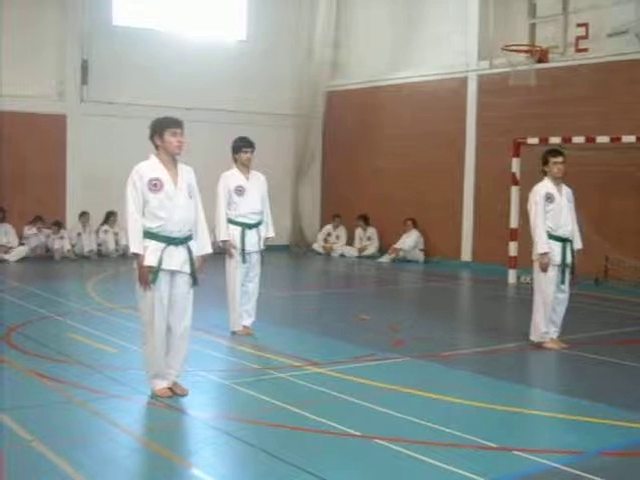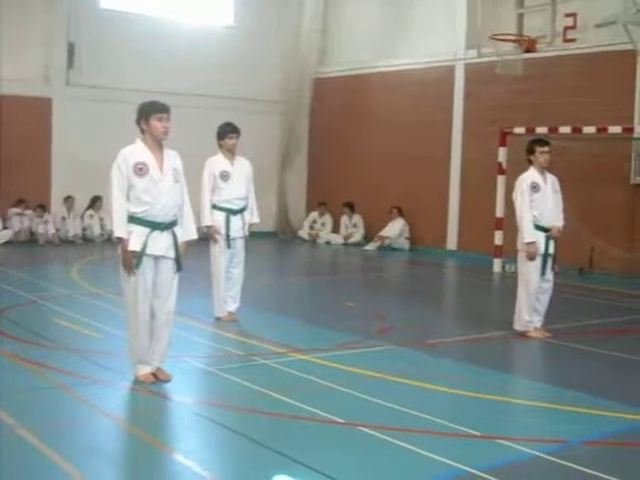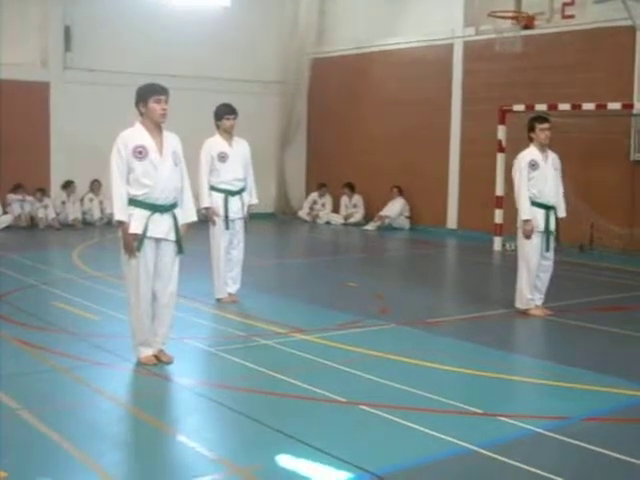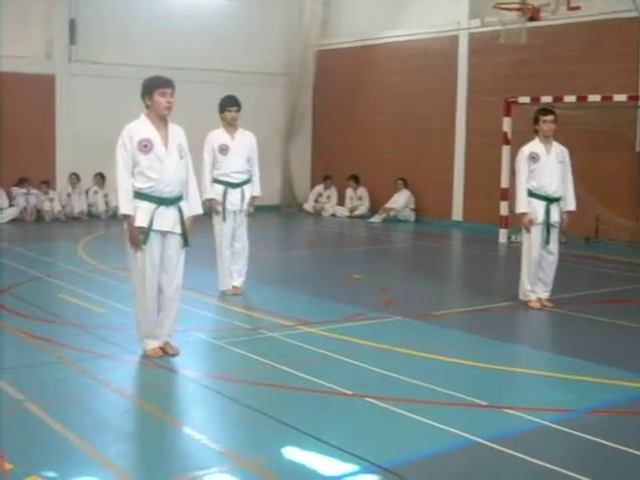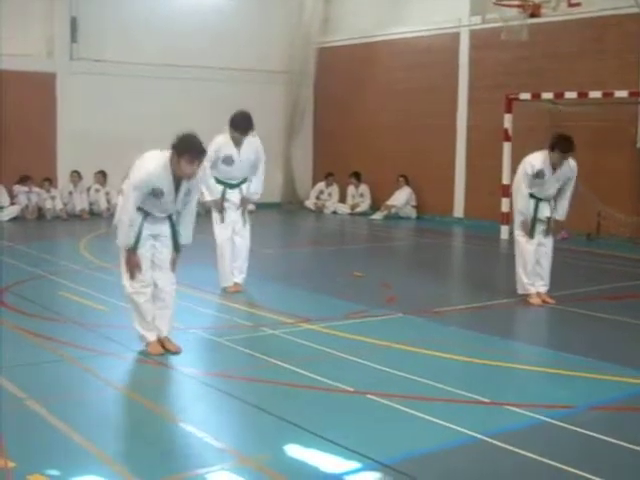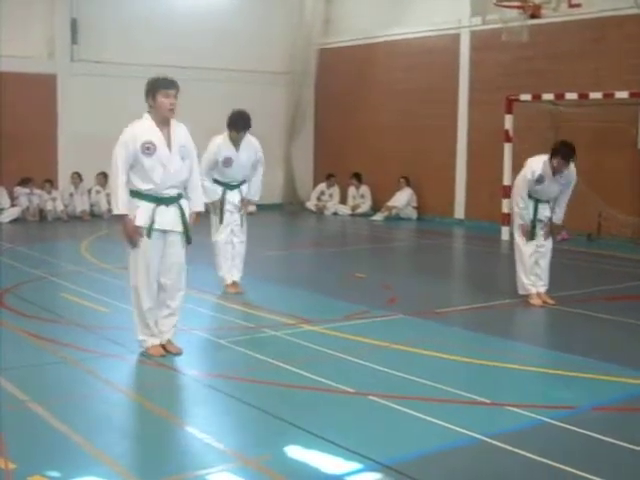
dt=0.7s
person 1, frame 1
left shoulder: (188, 173)
right shoulder: (142, 171)
left elbow: (197, 213)
right elbow: (134, 216)
left wrist: (200, 253)
right wrist: (140, 258)
left hip: (184, 254)
right hip: (155, 253)
left knee: (181, 320)
right knee: (156, 320)
left ankle: (172, 375)
right ankle: (158, 379)
person 1, frame 2
left shoulder: (174, 158)
right shoulder: (128, 156)
left elbow: (182, 199)
right elbow: (119, 200)
left wrist: (184, 239)
right wrist: (124, 242)
left hip: (168, 239)
right hip: (140, 238)
left knee: (165, 305)
right knee: (139, 305)
left ankle: (155, 361)
right ankle: (141, 364)
person 1, frame 3
left shoulder: (173, 140)
right shoulder: (127, 139)
left elbow: (182, 181)
right elbow: (118, 183)
left wrist: (184, 221)
right wrist: (124, 226)
left hip: (169, 221)
right hip: (140, 221)
left knee: (167, 287)
right knee: (141, 287)
left ankle: (158, 343)
right ankle: (144, 346)
person 1, frame 4
left shoulder: (178, 133)
right shoulder: (132, 132)
left elbow: (188, 175)
right elbow: (124, 177)
left wrist: (190, 214)
right wrist: (130, 219)
left hip: (175, 214)
right hip: (145, 214)
left knee: (172, 281)
right knee: (147, 281)
left ankle: (164, 336)
right ankle: (150, 339)
person 1, frame 5
left shoulder: (193, 177)
right shoulder: (146, 170)
left elbow: (187, 212)
right elbow: (127, 211)
left wrist: (179, 247)
right wrist: (130, 251)
left hip: (165, 222)
right hip: (138, 220)
left knee: (166, 279)
right knee: (140, 281)
left ankle: (163, 333)
right ankle: (150, 336)
person 1, frame 6
left shoulder: (182, 131)
right shoulder: (134, 132)
left elbow: (193, 172)
right elbow: (119, 174)
left wrist: (194, 210)
right wrist: (125, 217)
left hip: (175, 212)
right hip: (145, 213)
left knee: (174, 280)
right knee: (146, 280)
left ankle: (166, 335)
right ankle: (150, 338)
person 2, frame 1
left shoulder: (260, 178)
right shoulder: (227, 178)
left elbow: (265, 207)
right elbow: (221, 209)
left wrist: (267, 234)
right wrist: (224, 238)
left hip: (255, 234)
right hip: (236, 233)
left knee: (252, 281)
right knee: (236, 280)
left ankle: (247, 321)
right ankle: (237, 324)
person 2, frame 2
left shoulder: (245, 164)
right shoulder: (212, 163)
left elbow: (250, 193)
right elbow: (205, 194)
left wrist: (251, 220)
right wrist: (208, 224)
left hip: (239, 220)
right hip: (220, 219)
left knee: (237, 266)
right knee: (220, 266)
left ankle: (232, 307)
right ankle: (221, 310)
person 2, frame 3
left shoulder: (243, 145)
right shoulder: (210, 144)
left elbow: (248, 174)
right elbow: (203, 176)
left wrist: (251, 201)
right wrist: (207, 205)
left hip: (238, 200)
right hip: (219, 200)
left knee: (237, 248)
right knee: (220, 248)
left ankle: (232, 289)
right ankle: (222, 291)
person 2, frame 4
left shoulder: (249, 137)
right shoulder: (213, 137)
left elbow: (254, 167)
right elbow: (207, 168)
left wrist: (254, 195)
right wrist: (209, 197)
left hip: (243, 193)
right hip: (222, 193)
left knee: (241, 240)
right knee: (224, 240)
left ankle: (237, 281)
right ankle: (226, 283)
person 2, frame 5
left shoulder: (255, 143)
right shoulder: (218, 143)
left elbow: (259, 170)
right elbow: (206, 170)
left wrist: (251, 196)
right wrist: (213, 197)
left hip: (241, 192)
right hip: (221, 193)
left knee: (242, 237)
right knee: (224, 238)
left ankle: (238, 279)
right ankle: (228, 281)
person 2, frame 6
left shoulder: (253, 143)
right shoulder: (217, 144)
left elbow: (258, 171)
right elbow: (204, 173)
left wrist: (250, 197)
right wrist: (212, 199)
left hip: (240, 194)
right hip: (220, 194)
left knee: (239, 237)
right knee: (222, 237)
left ankle: (235, 278)
right ankle: (228, 279)
person 3, frame 1
left shoulder: (567, 192)
right shoulder: (540, 190)
left elbow: (572, 221)
right elbow: (537, 223)
left wrist: (576, 247)
right wrist: (543, 252)
left hip: (564, 248)
right hip: (549, 247)
left knee: (561, 294)
right knee: (546, 293)
left ankle: (552, 334)
right ankle: (542, 335)
person 3, frame 2
left shoulder: (553, 181)
right shoulder: (525, 180)
left elbow: (558, 208)
right elbow: (523, 212)
left wrist: (558, 226)
right wrist: (530, 241)
left hip: (549, 239)
right hip: (532, 237)
left knee: (546, 283)
right knee: (530, 282)
left ankle: (536, 323)
right ankle: (526, 324)
person 3, frame 3
left shoulder: (554, 158)
right shoulder: (524, 158)
left elbow: (558, 189)
right elbow: (521, 190)
left wrist: (559, 215)
right wrist: (526, 219)
left hip: (548, 215)
right hip: (533, 215)
left knee: (546, 261)
right knee: (530, 260)
left ankle: (537, 301)
right ankle: (527, 302)
person 3, frame 4
left shoulder: (562, 151)
right shoulder: (527, 151)
left elbow: (567, 181)
right elbow: (521, 183)
left wrist: (566, 210)
right wrist: (523, 212)
left hip: (554, 208)
right hip: (535, 207)
left knee: (551, 253)
right knee: (533, 252)
left ankle: (543, 293)
right ankle: (530, 294)
person 3, frame 5
left shoulder: (571, 167)
right shoulder: (531, 162)
left elbow: (566, 194)
right elbow: (519, 191)
left wrist: (557, 219)
right wrist: (524, 219)
left hip: (546, 206)
right hip: (527, 205)
left knee: (545, 247)
right knee: (527, 247)
left ankle: (541, 289)
right ankle: (530, 289)
person 3, frame 6
left shoulder: (571, 171)
right shoulder: (533, 167)
left elbow: (564, 198)
right elbow: (519, 195)
left wrist: (555, 221)
right wrist: (523, 223)
left hip: (545, 208)
right hip: (526, 207)
left knee: (544, 249)
right knee: (526, 249)
left ankle: (541, 289)
right ankle: (531, 290)
